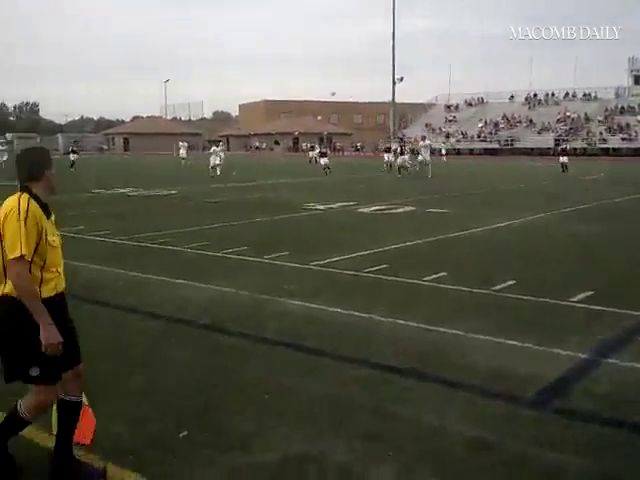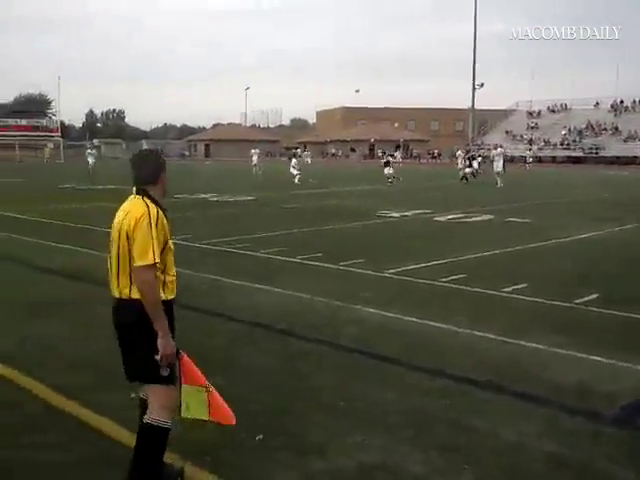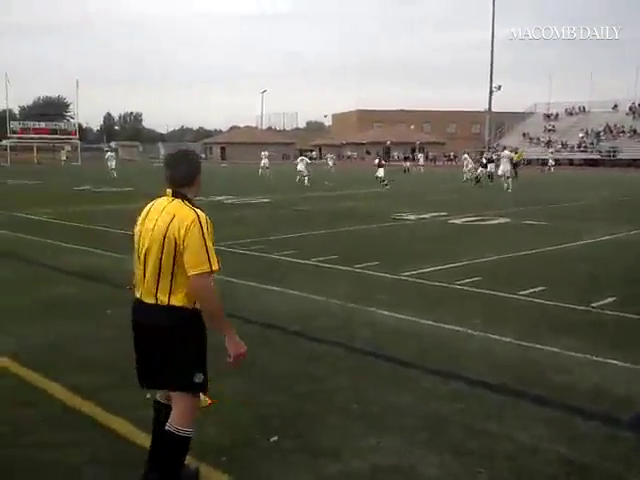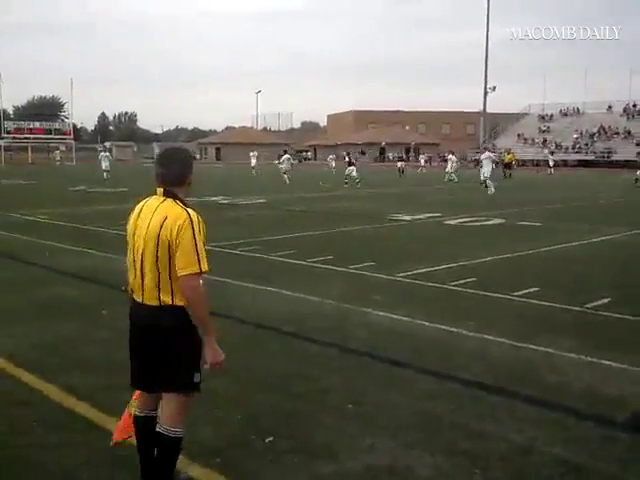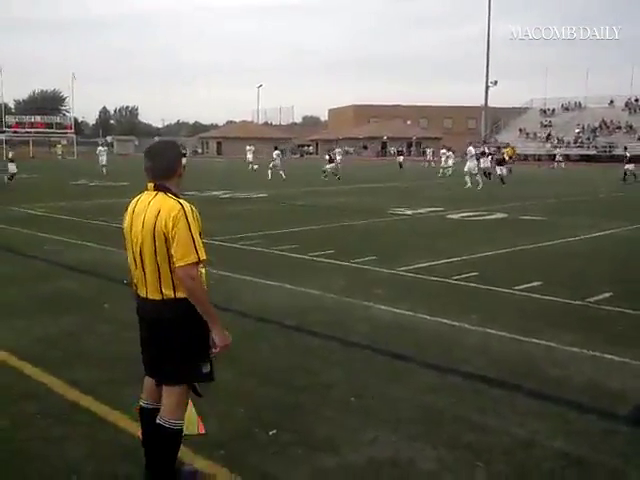
dt=0.4s
person 1, frame 1
left shoulder: (39, 210)
right wrist: (45, 325)
left hip: (50, 305)
right hip: (27, 312)
left knee: (73, 376)
right knee: (45, 392)
person 1, frame 2
left shoulder: (131, 207)
right shoulder: (149, 213)
right elbow: (145, 277)
right wrist: (164, 333)
left hip: (128, 308)
right hip: (144, 312)
left knee: (154, 386)
right knee: (165, 397)
person 1, frame 3
left shoulder: (149, 210)
right shoulder: (193, 219)
right elbow: (201, 285)
right wrist: (230, 335)
left hip: (144, 312)
right hip: (177, 318)
left knee: (166, 390)
right knee: (186, 403)
person 1, frame 4
left shoulder: (140, 210)
right shoulder: (185, 218)
right elbow: (189, 286)
right wrist: (210, 341)
left hip: (141, 312)
right hip: (173, 318)
left knee: (147, 397)
right knee: (174, 404)
person 1, frame 5
left shoulder: (134, 206)
right shoulder: (178, 210)
right elbow: (188, 276)
right wrist: (216, 326)
left hip: (146, 306)
right hip: (178, 310)
left knee: (153, 384)
right knee: (176, 393)
